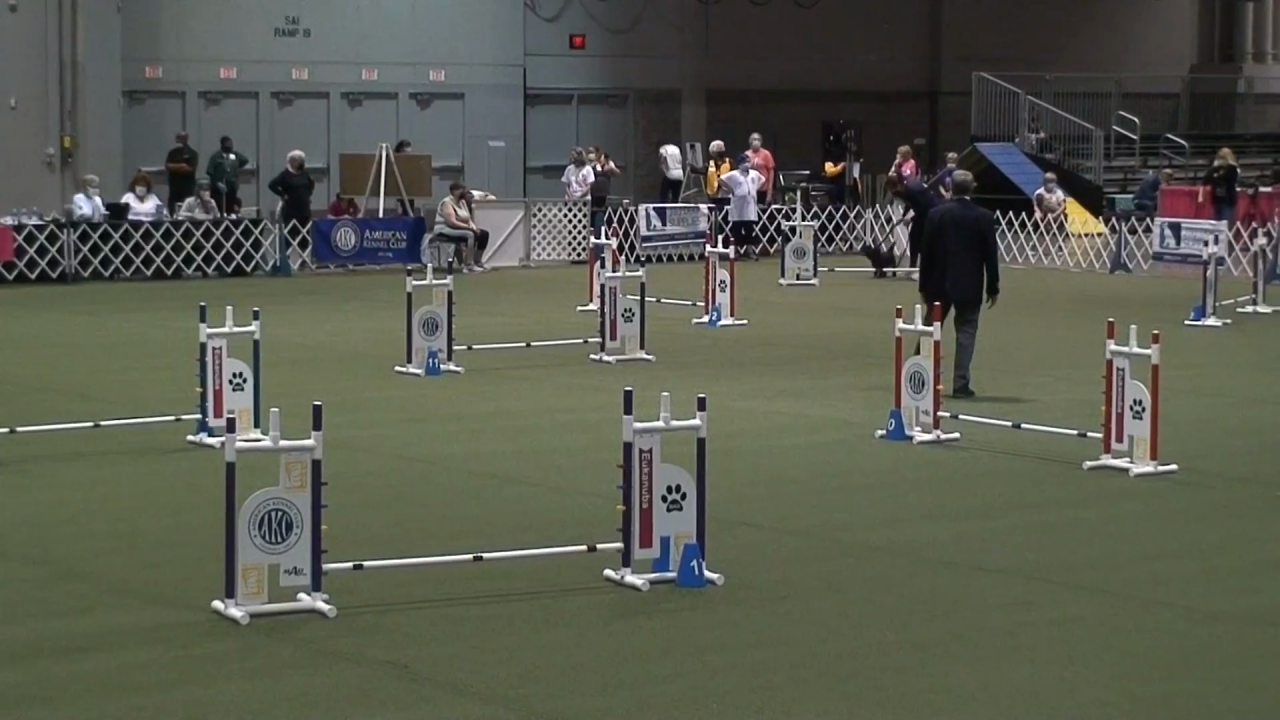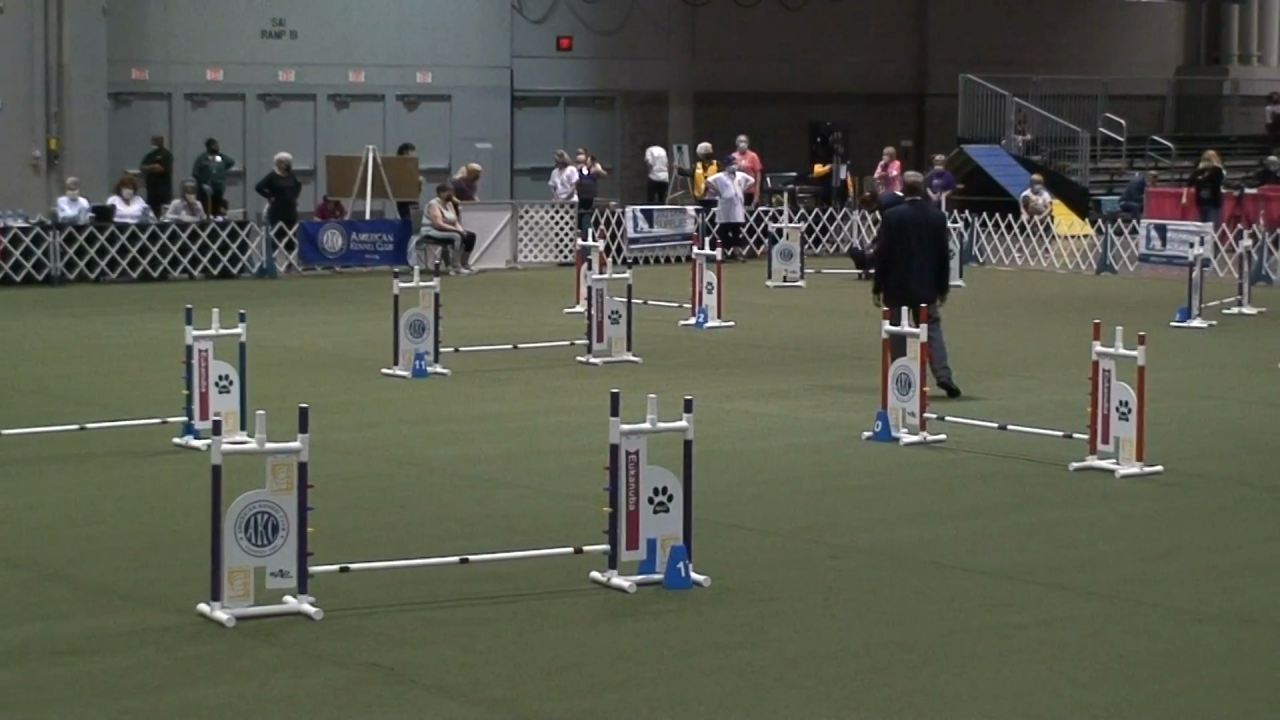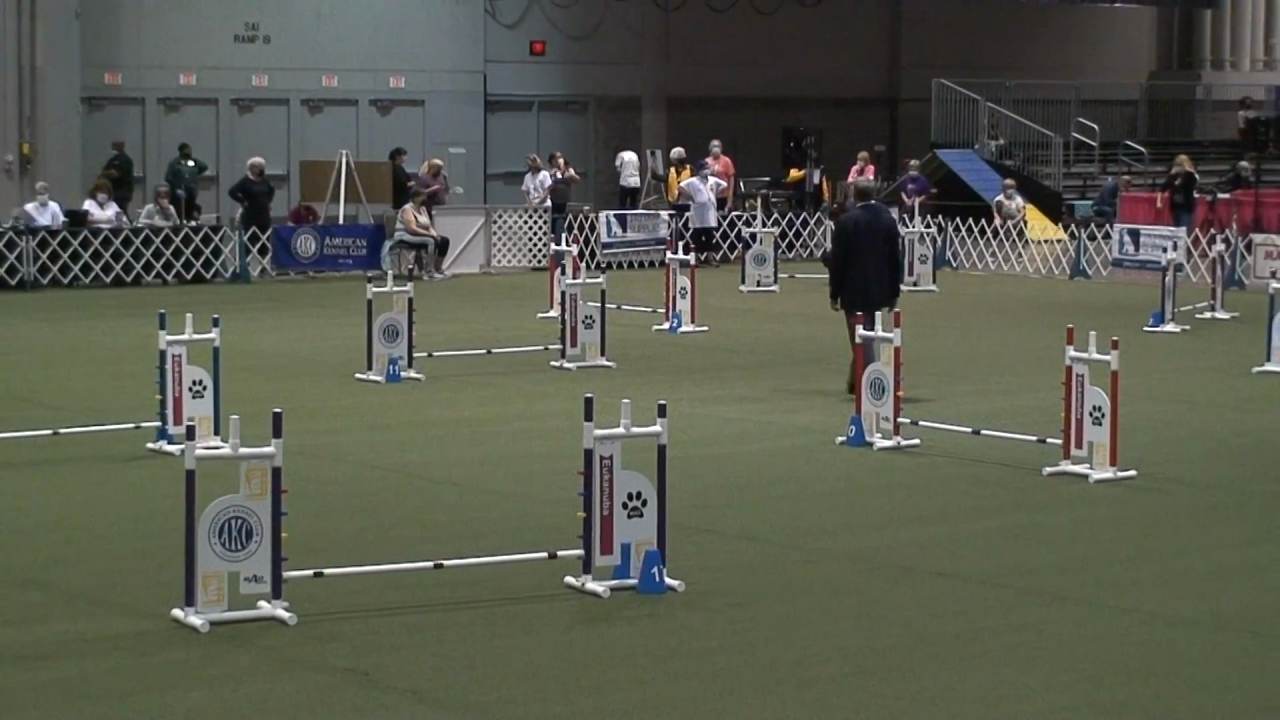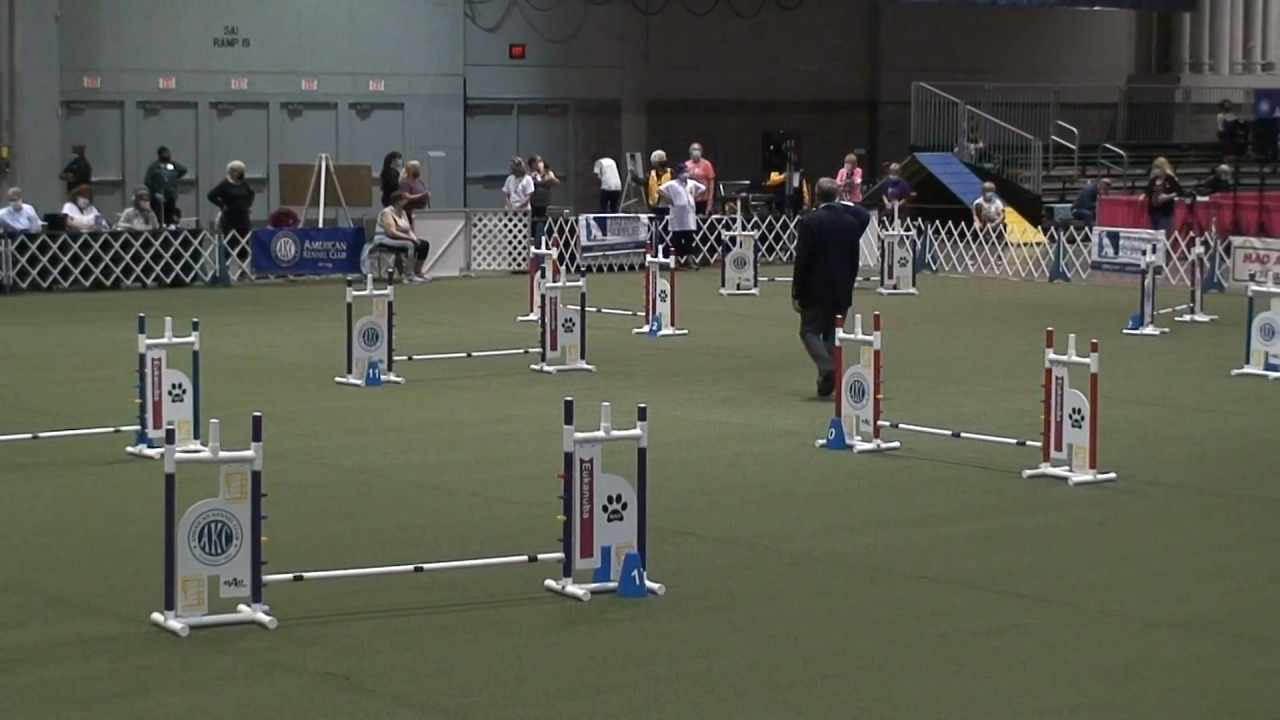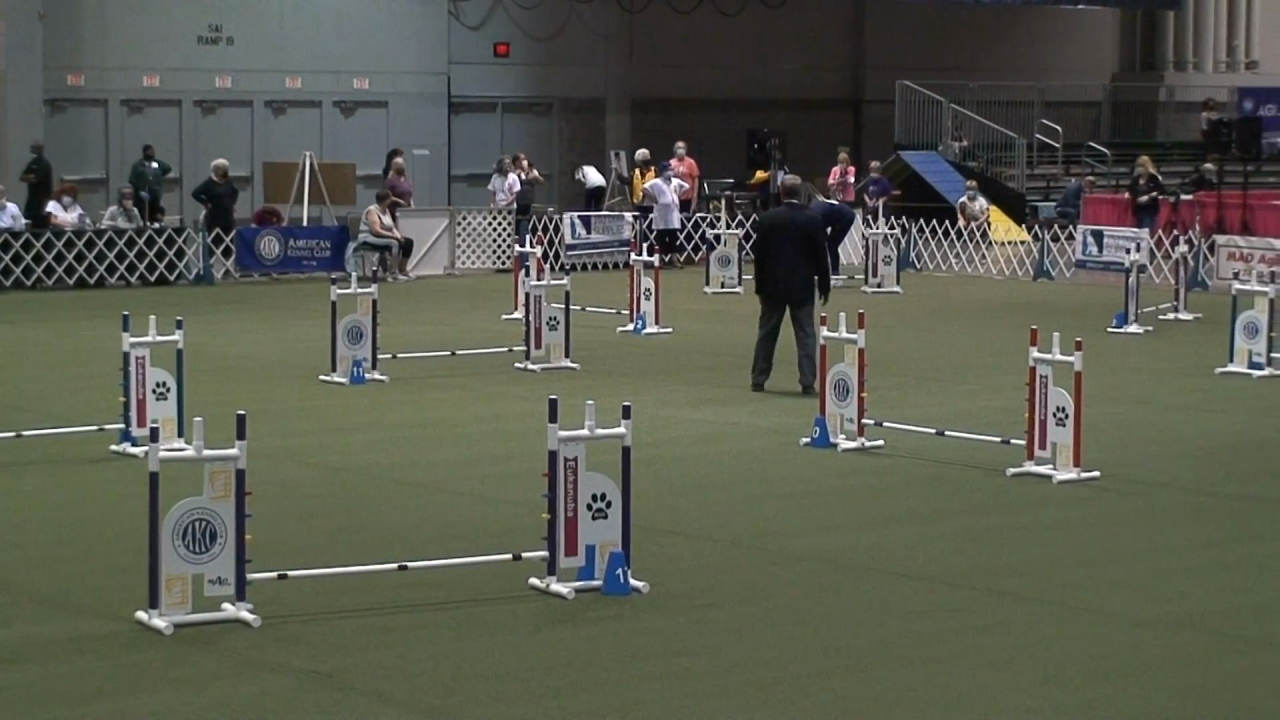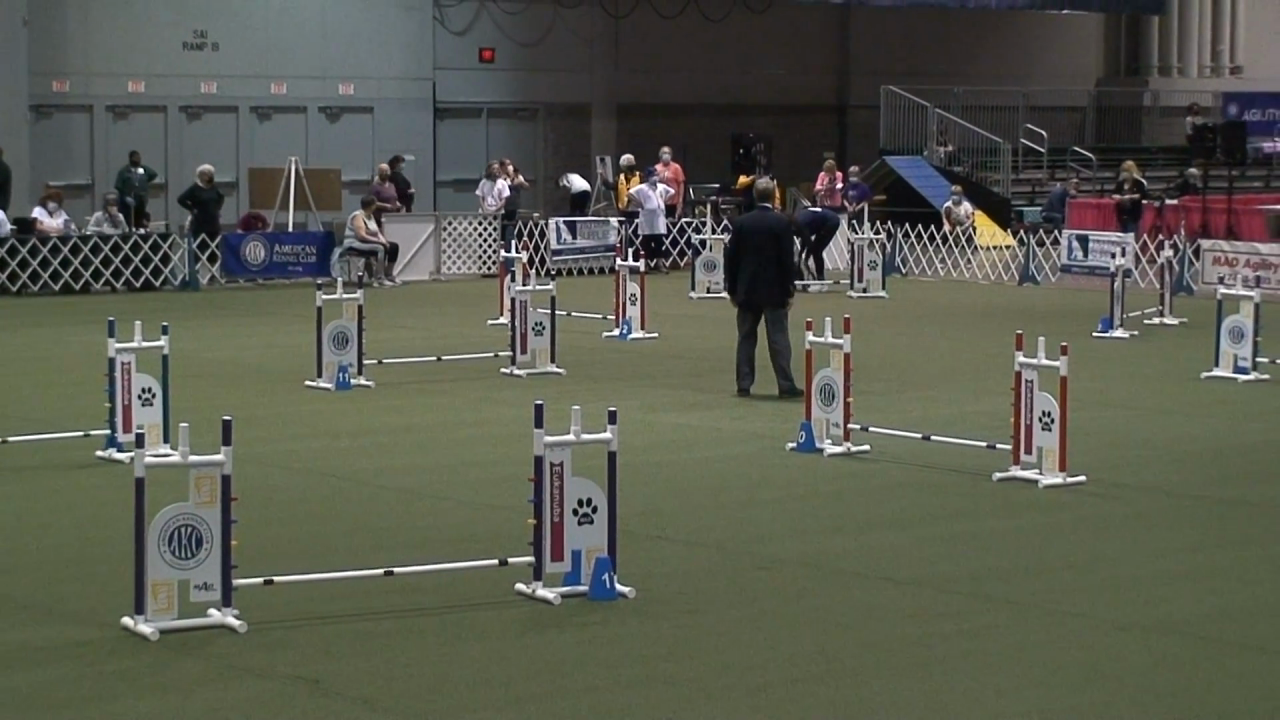
dt=0.5s
person 1, frame 1
left shoulder: (936, 214)
right shoulder: (984, 216)
left elbow: (926, 253)
right elbow: (991, 255)
left wrist: (923, 285)
right wrist: (993, 287)
left hip: (939, 285)
right hip: (969, 286)
right knee: (966, 332)
right ankle: (961, 384)
person 1, frame 2
left shoulder: (891, 216)
right shoulder: (937, 216)
left elbow: (881, 255)
right elbow: (943, 255)
left wrist: (877, 287)
right wrist: (943, 287)
left hip: (897, 287)
right hip: (926, 287)
left knee: (898, 334)
right knee: (933, 330)
right ankle: (944, 377)
person 1, frame 3
left shoulder: (845, 221)
right shoulder: (889, 221)
left elbow: (836, 261)
right elbow: (895, 260)
left wrist: (834, 293)
right wrist: (894, 292)
left hip: (854, 292)
right hip: (879, 291)
right ankle: (856, 381)
person 1, frame 4
left shoulder: (809, 221)
right shoulder: (851, 222)
left elbow: (802, 259)
right elbow: (855, 259)
left wrist: (797, 292)
left hip: (815, 290)
right hip: (841, 290)
left knee: (810, 332)
right knee: (832, 336)
left ankle: (828, 368)
right ankle: (826, 385)
person 1, frame 5
left shoulder: (767, 218)
right shoulder: (813, 219)
left elbow: (759, 255)
right elbow: (821, 256)
left wrist: (759, 287)
right wrist: (824, 286)
left hip: (773, 286)
right hip: (802, 287)
left knee: (766, 333)
right knee: (806, 334)
left ankle: (758, 380)
right ankle: (808, 382)
person 1, frame 6
left shoulder: (740, 222)
right shoulder: (782, 222)
left elbow: (730, 258)
right elbow: (787, 260)
left wrist: (732, 289)
right wrist: (789, 291)
left hip: (746, 290)
right hip: (774, 290)
left knee: (746, 337)
right knee: (778, 338)
left ankle: (743, 385)
right ankle: (785, 385)
